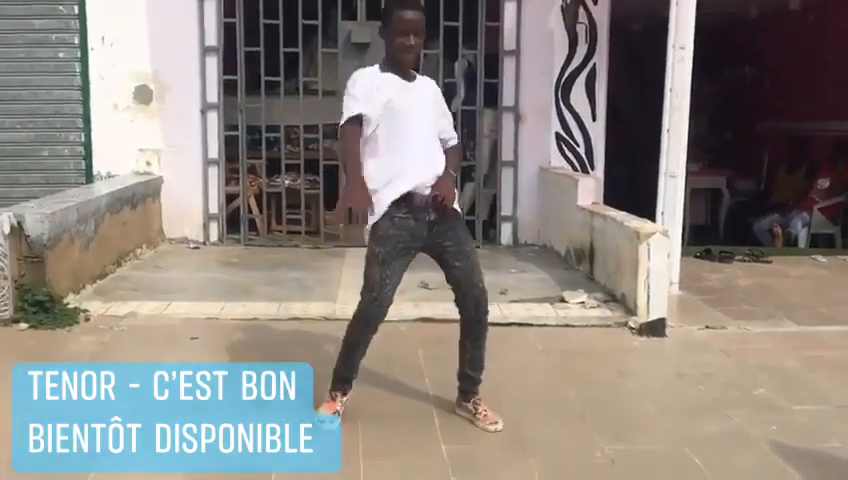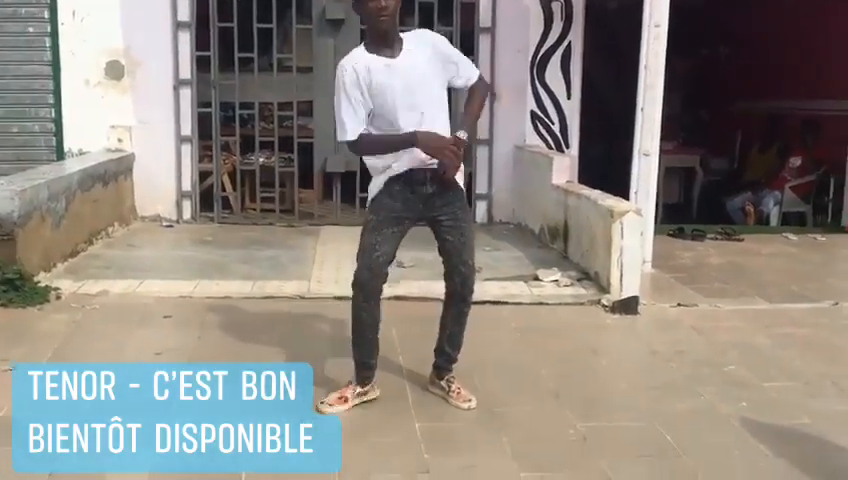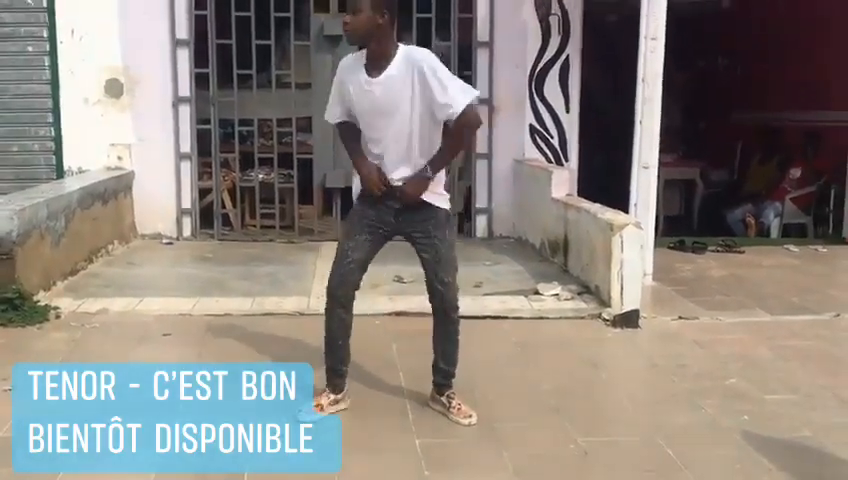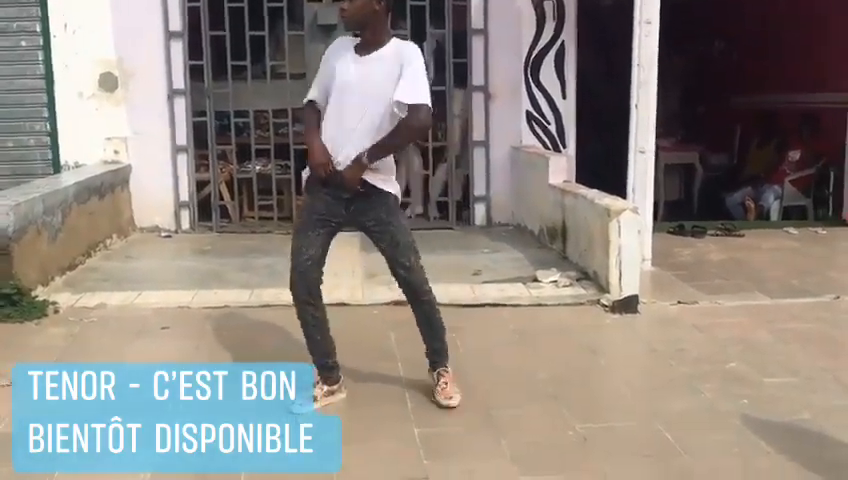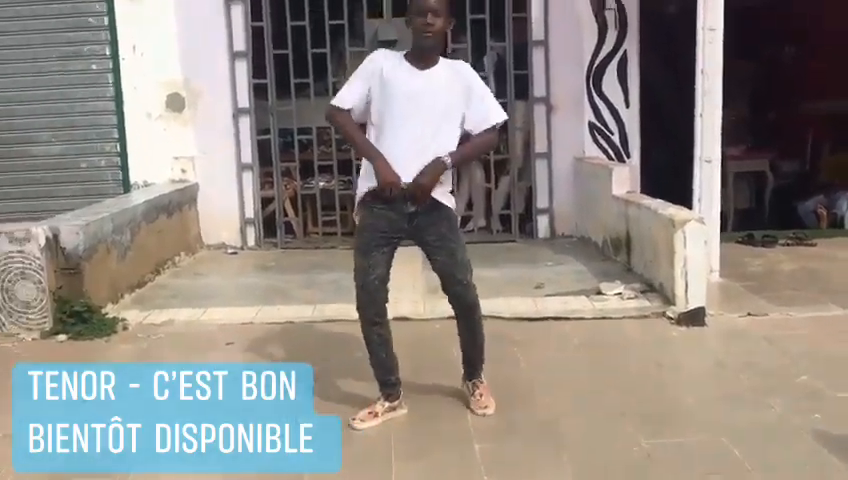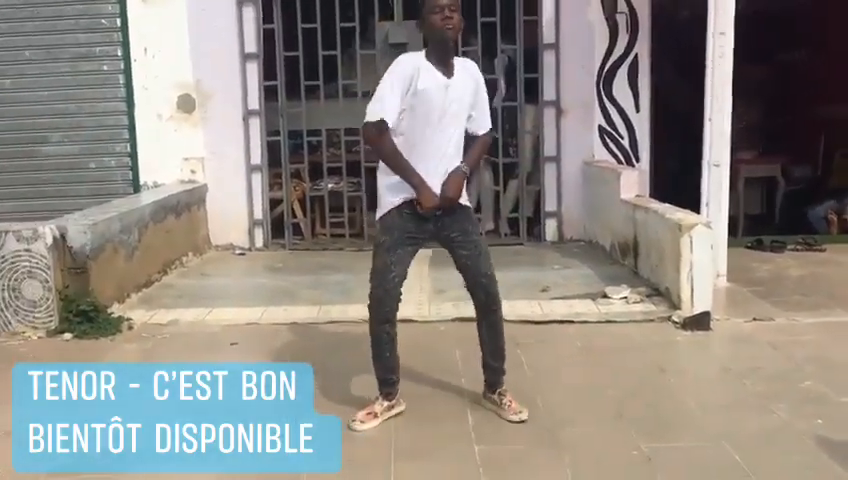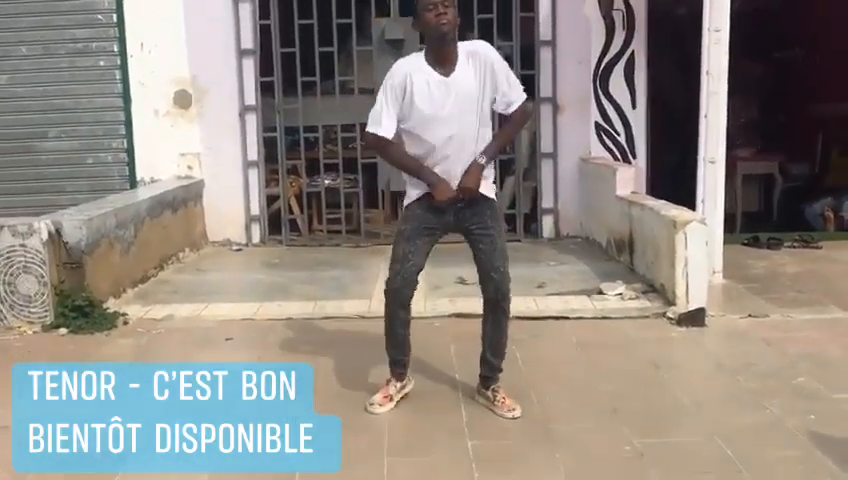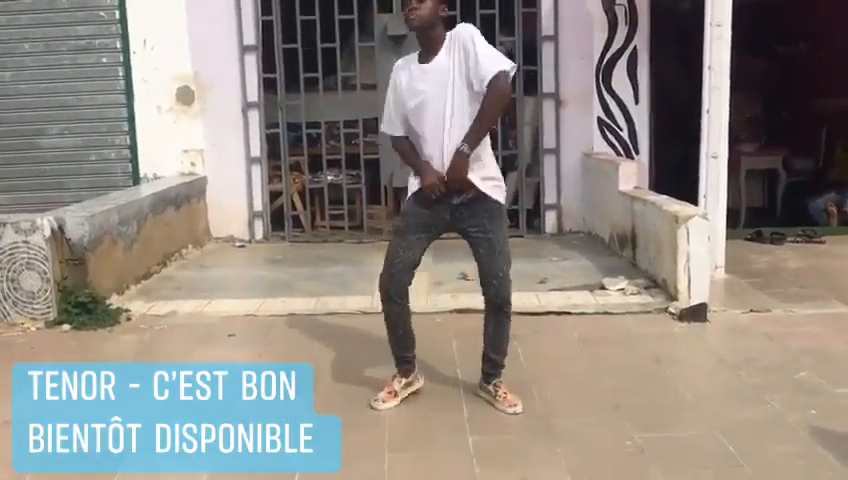
dt=0.3s
person 1, frame 1
left shoulder: (430, 89)
right shoulder: (365, 81)
left elbow: (451, 146)
right elbow: (351, 129)
left wrist: (448, 178)
right wrist: (355, 184)
left hip: (442, 210)
right hip: (396, 212)
left knee: (475, 302)
right knee: (373, 306)
left ankle: (468, 396)
right ankle: (339, 391)
person 1, frame 2
left shoulder: (429, 44)
right shoulder: (351, 68)
left elbow: (479, 84)
right elbow: (355, 139)
left wrist: (459, 138)
right wrist: (416, 140)
left hip: (444, 182)
right hip: (394, 185)
left knee: (462, 279)
right knee: (367, 279)
left ankle: (442, 374)
right ankle: (363, 381)
person 1, frame 3
left shoulder: (419, 63)
right shoulder: (348, 70)
left elbow: (469, 118)
left wrist: (427, 175)
right wrist: (362, 163)
left hip: (424, 200)
right hip: (373, 197)
left knee: (445, 296)
right knee: (339, 287)
left ankle: (443, 391)
right ankle: (336, 389)
person 1, frame 4
left shoulder: (404, 54)
right shoulder: (337, 50)
left elbow: (418, 119)
right elbow: (313, 103)
left wrist: (363, 160)
right wrist: (314, 141)
left hip: (374, 187)
right hip: (324, 185)
left knee: (413, 278)
right knee: (302, 281)
left ankle: (439, 367)
right ankle: (330, 378)
person 1, frame 5
left shoulder: (460, 74)
right shoulder: (381, 62)
left elbow: (491, 131)
right elbow: (337, 112)
left wrist: (441, 165)
right wrist: (377, 160)
left hip: (433, 202)
right hip: (380, 202)
left knee: (464, 295)
right knee: (369, 299)
left ankle: (474, 378)
right ankle: (390, 396)
person 1, frame 6
left shoulder: (471, 74)
right shoulder: (407, 67)
left elbow: (482, 135)
right elbow: (374, 130)
left wrist: (459, 174)
right wrist: (420, 185)
left hip: (454, 203)
right hip: (404, 204)
left knee: (487, 292)
right knee: (382, 299)
left ankle: (494, 387)
right ankle: (388, 395)
person 1, frame 7
left shoulder: (483, 56)
right shoulder: (405, 71)
left elbow: (520, 111)
right elbow: (376, 137)
left wrist: (481, 162)
right wrist: (431, 179)
left hip: (478, 195)
right hip: (425, 197)
left knee: (498, 289)
right knee: (398, 287)
left ankle: (489, 384)
right ankle: (399, 376)
person 1, frame 8
left shoulder: (465, 38)
right shoulder: (402, 70)
left elbow: (503, 86)
left wrist: (464, 152)
right wrist: (423, 169)
left hip: (477, 190)
right hip: (428, 194)
left knee: (498, 291)
right knee: (392, 281)
left ankle: (492, 380)
right ankle: (406, 372)
